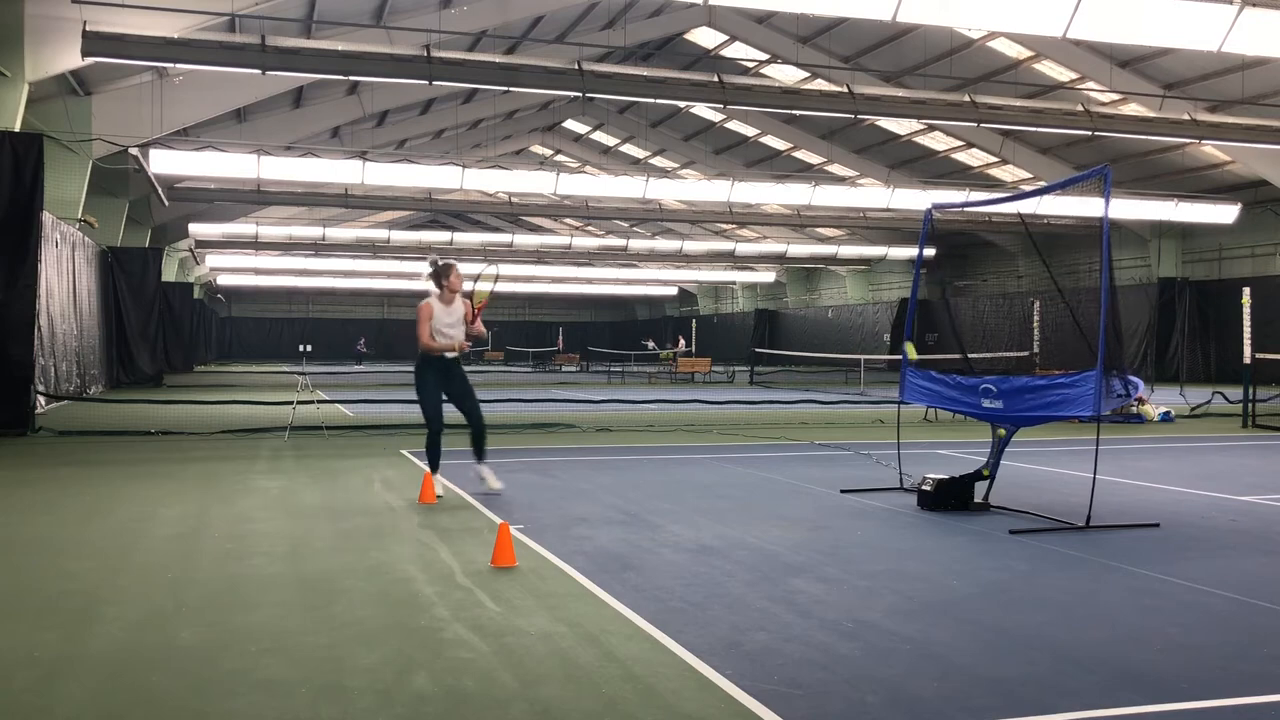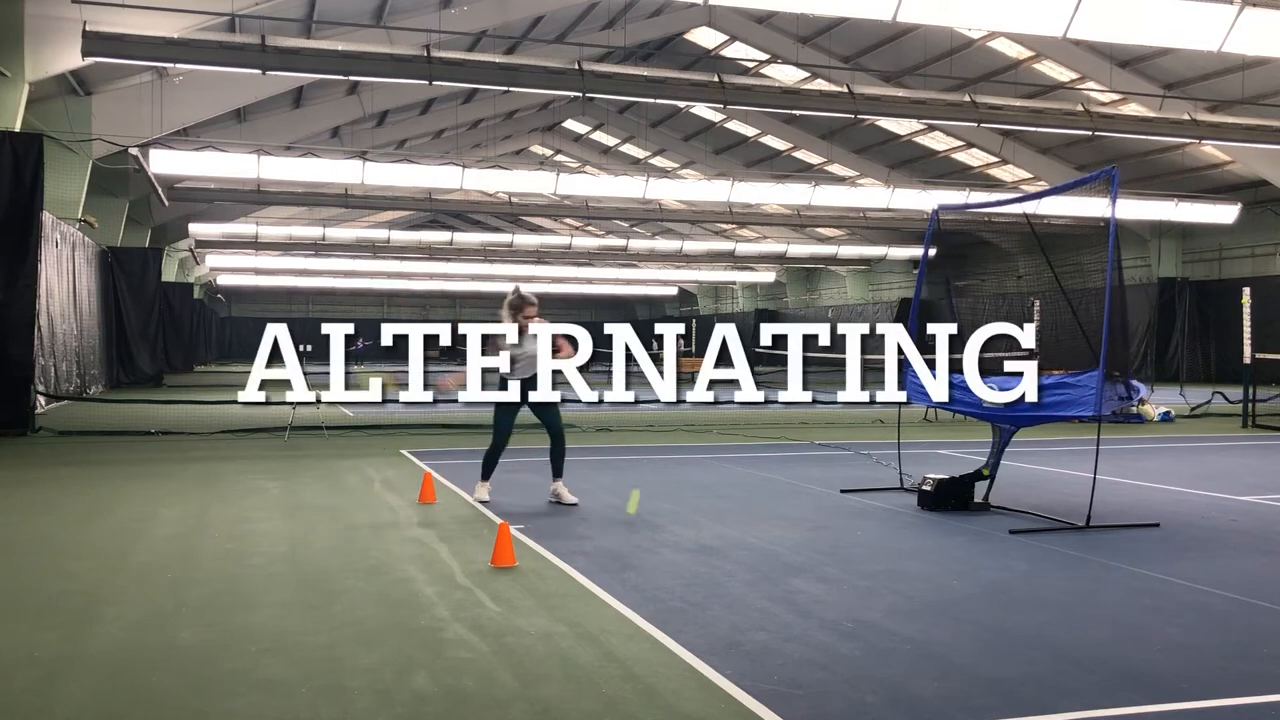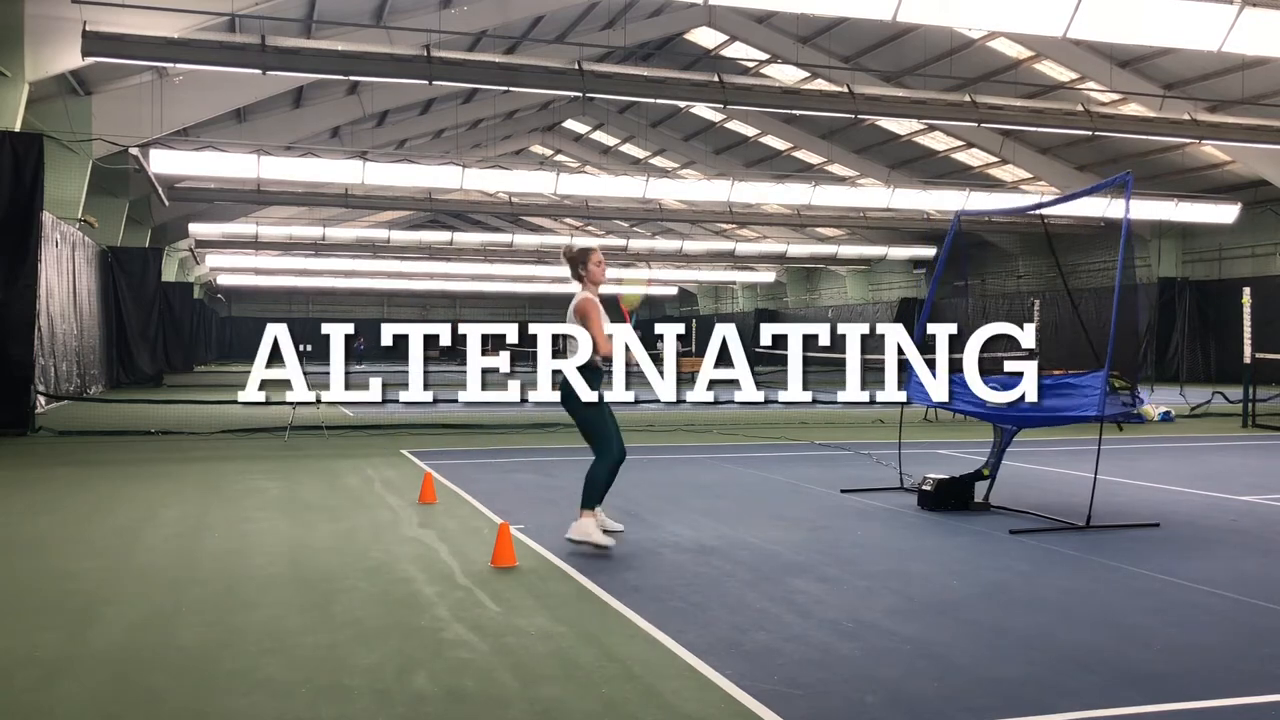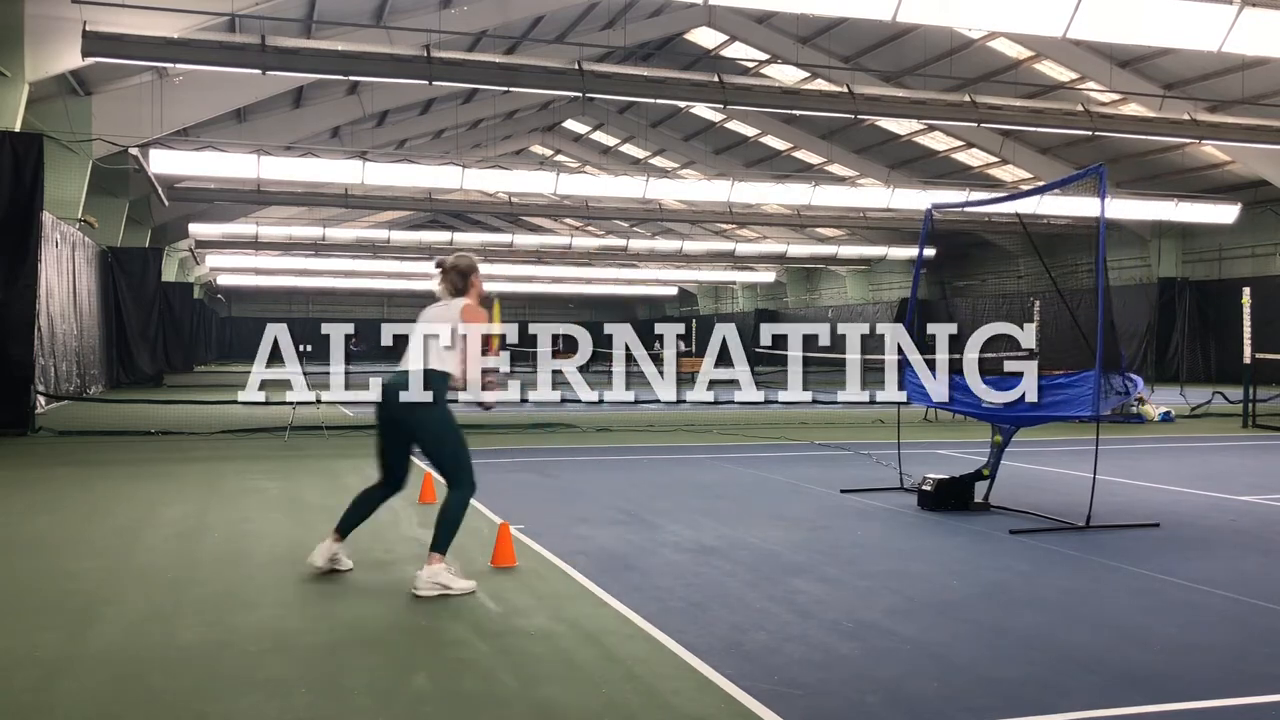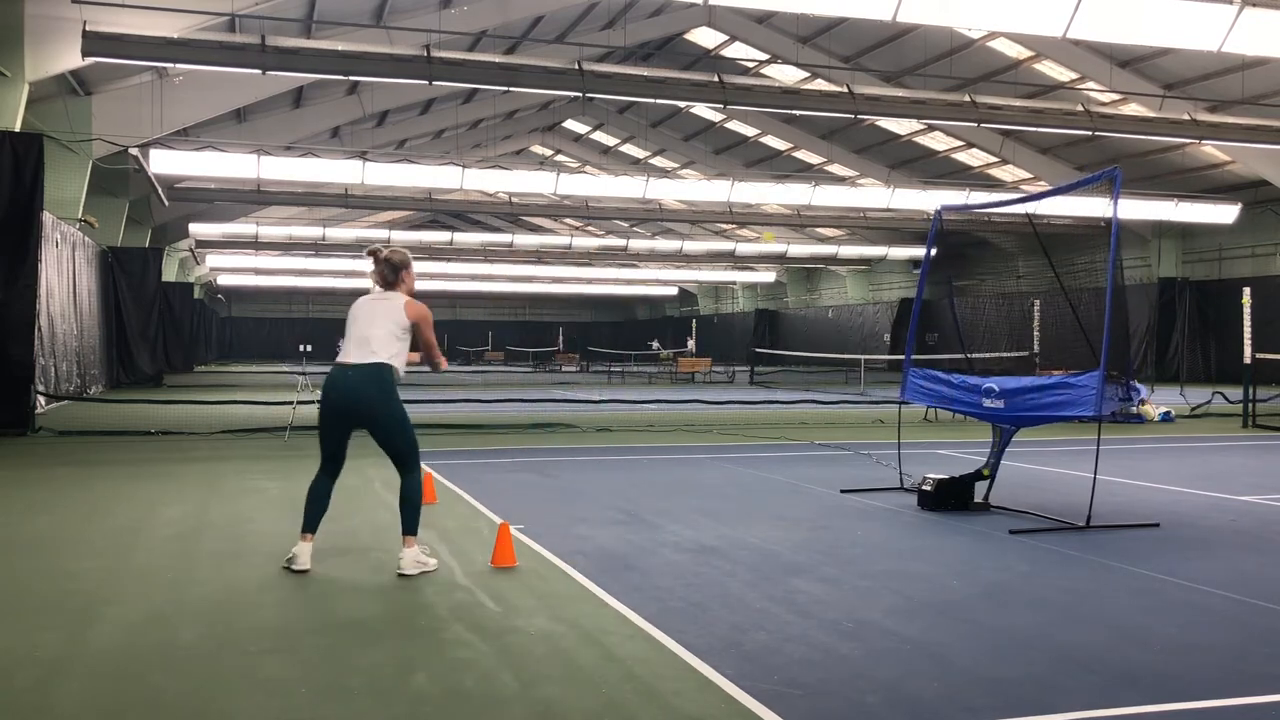
dt=1s
person 1, frame 1
left shoulder: (463, 305)
right shoulder: (427, 306)
left elbow: (481, 332)
right elbow: (424, 343)
left wrist: (477, 329)
right wrist: (453, 345)
left hip: (453, 368)
right hip: (429, 369)
left knee: (477, 421)
right knee: (435, 427)
left ankle: (482, 468)
right ankle: (435, 477)
person 1, frame 2
left shoulder: (542, 326)
left elbow: (567, 350)
left wrist: (558, 356)
right wrist: (462, 377)
left hip: (536, 383)
right hip: (510, 388)
left knee: (557, 433)
right knee: (499, 441)
left ankle: (557, 487)
right ankle: (483, 484)
person 1, frame 3
left shoulder: (586, 301)
right shoulder: (587, 302)
right elbow: (604, 350)
left hip: (585, 385)
right hip: (581, 385)
left knee: (617, 453)
right knee: (607, 454)
left ankle: (593, 512)
right ankle: (584, 523)
person 1, frame 4
left shoulder: (431, 310)
right shoulder: (475, 312)
right elbow: (467, 371)
left wrist: (470, 384)
right wrist: (481, 391)
left hip: (393, 392)
right hip: (425, 398)
left knee: (391, 480)
right knee: (462, 484)
left ankle: (331, 548)
right ankle: (433, 569)
person 1, frame 5
left shoulder: (360, 303)
right shoulder: (415, 309)
right elbow: (434, 357)
left wrist: (414, 356)
right wrist: (436, 361)
left hip: (337, 384)
right hip: (375, 388)
left knee: (328, 470)
right knee: (410, 468)
left ankle: (303, 549)
right ankle: (410, 552)
